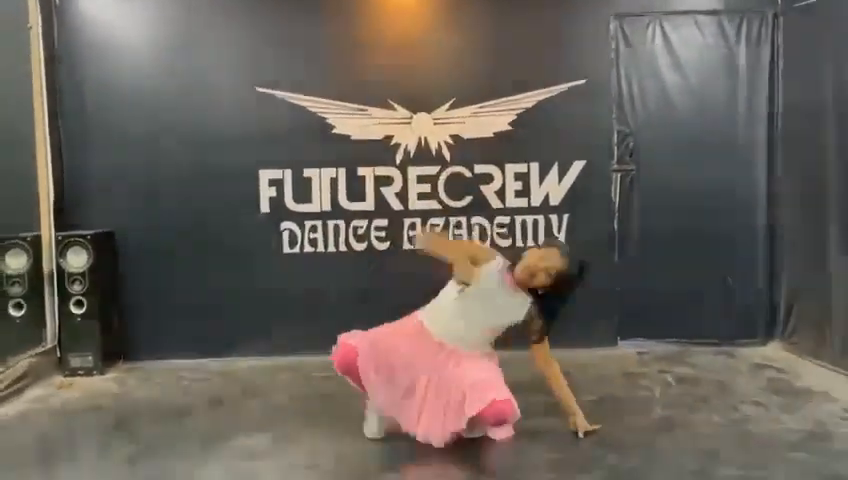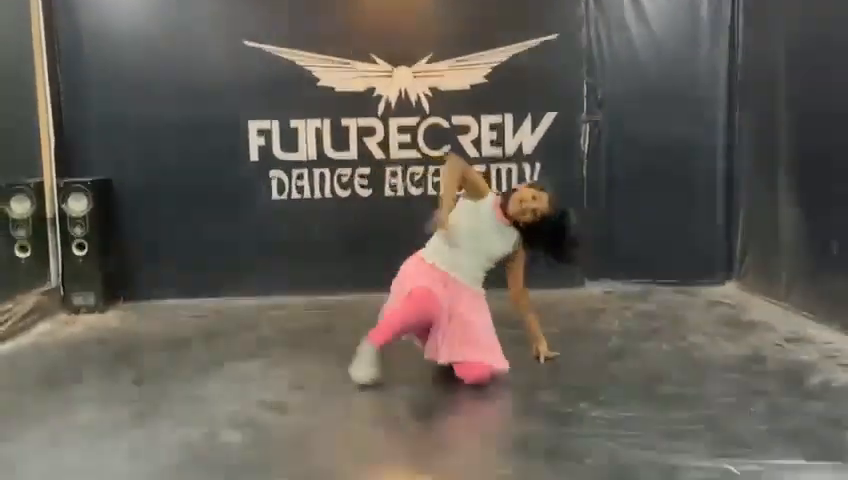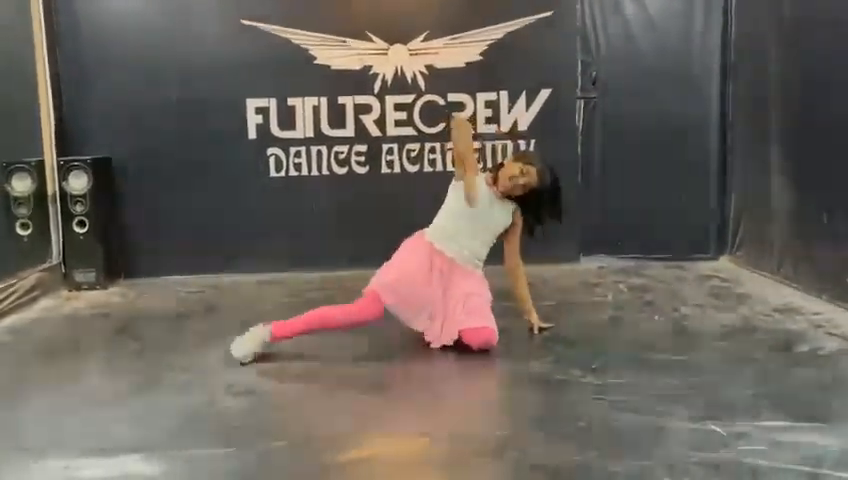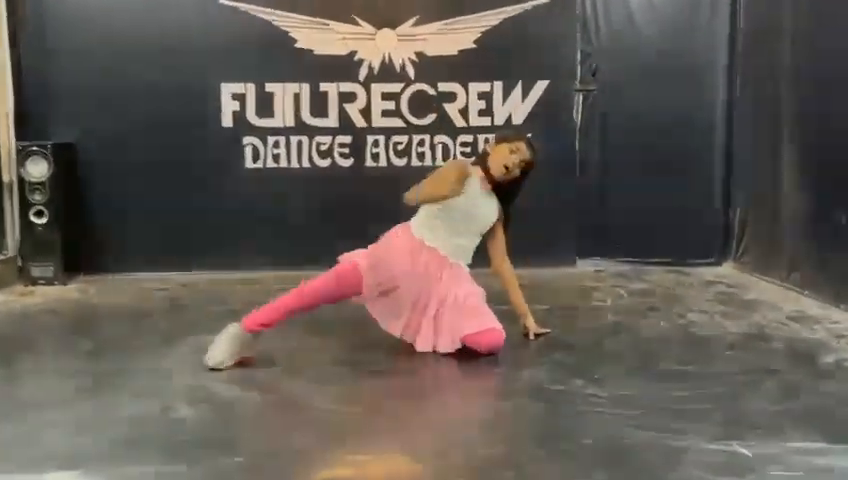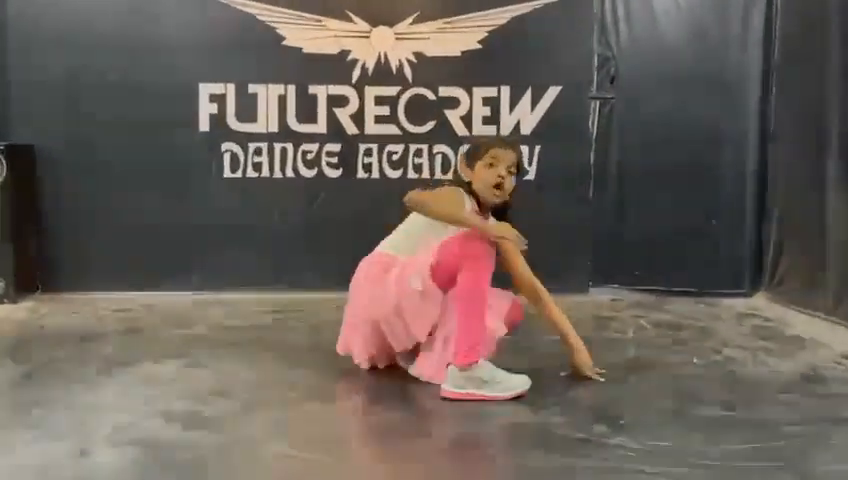
dt=0.5s
person 1, frame 1
left shoulder: (532, 309)
right shoulder: (485, 259)
left elbow: (547, 364)
right elbow: (425, 240)
left wrist: (576, 415)
right wrist: (457, 261)
left hip: (466, 360)
right hip: (421, 337)
left knee: (503, 413)
right knee: (346, 355)
left ankle: (469, 418)
right ankle: (383, 407)
person 1, frame 2
left shoulder: (515, 242)
right shoulder: (480, 196)
left elbow: (518, 292)
right elbow: (455, 163)
left wrist: (539, 341)
right wrist: (446, 208)
left hip: (464, 294)
right hip: (428, 272)
left knee: (477, 374)
right knee: (424, 307)
left ankle: (451, 347)
right ankle: (373, 343)
person 1, frame 3
left shoulder: (514, 214)
right shoulder: (469, 175)
left elbow: (513, 263)
right elbow: (458, 122)
left wrist: (530, 313)
right wrist: (469, 175)
left hip: (464, 276)
right hip: (426, 255)
left knee: (483, 340)
right knee: (368, 310)
left ankle: (435, 314)
right ankle: (268, 332)
person 1, frame 4
left shoulder: (496, 208)
right shoulder: (461, 170)
left elbow: (501, 262)
right elbow: (413, 198)
left wrist: (526, 317)
right wrist: (461, 184)
left hip: (449, 274)
right hip: (408, 250)
left knee: (490, 341)
right knee: (341, 281)
left ankle: (425, 321)
right ankle: (245, 331)
person 1, frame 5
left shoulder: (494, 222)
right shoulder: (454, 200)
left elbow: (532, 288)
right elbow: (414, 198)
right wrist: (481, 227)
left hip: (422, 292)
right hip: (385, 282)
left knee: (511, 311)
right knee: (477, 248)
left ankle: (422, 345)
right ankle: (467, 370)
